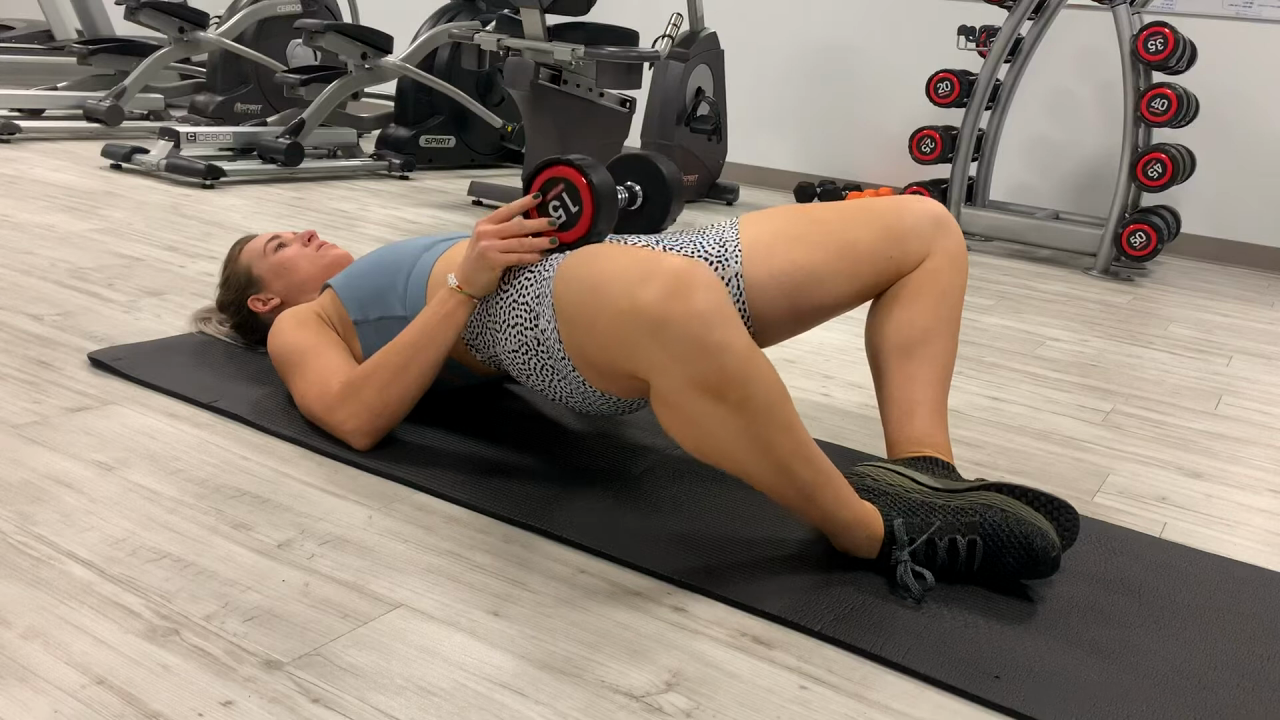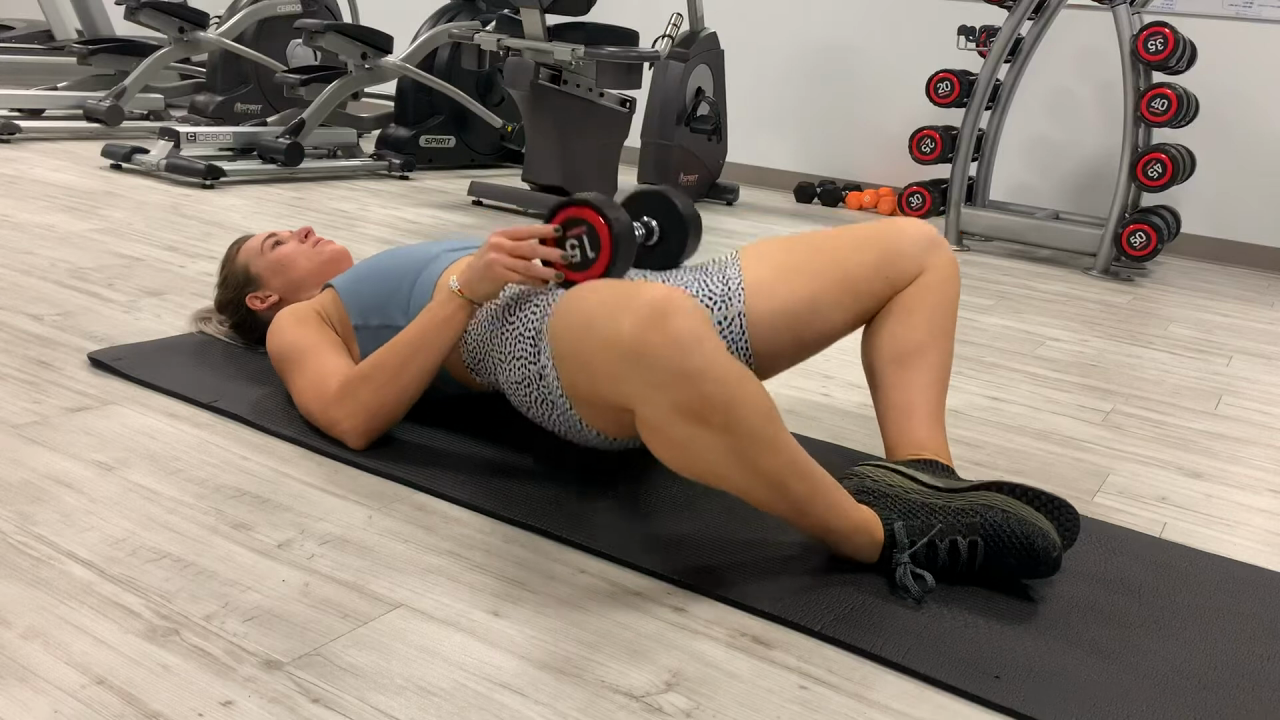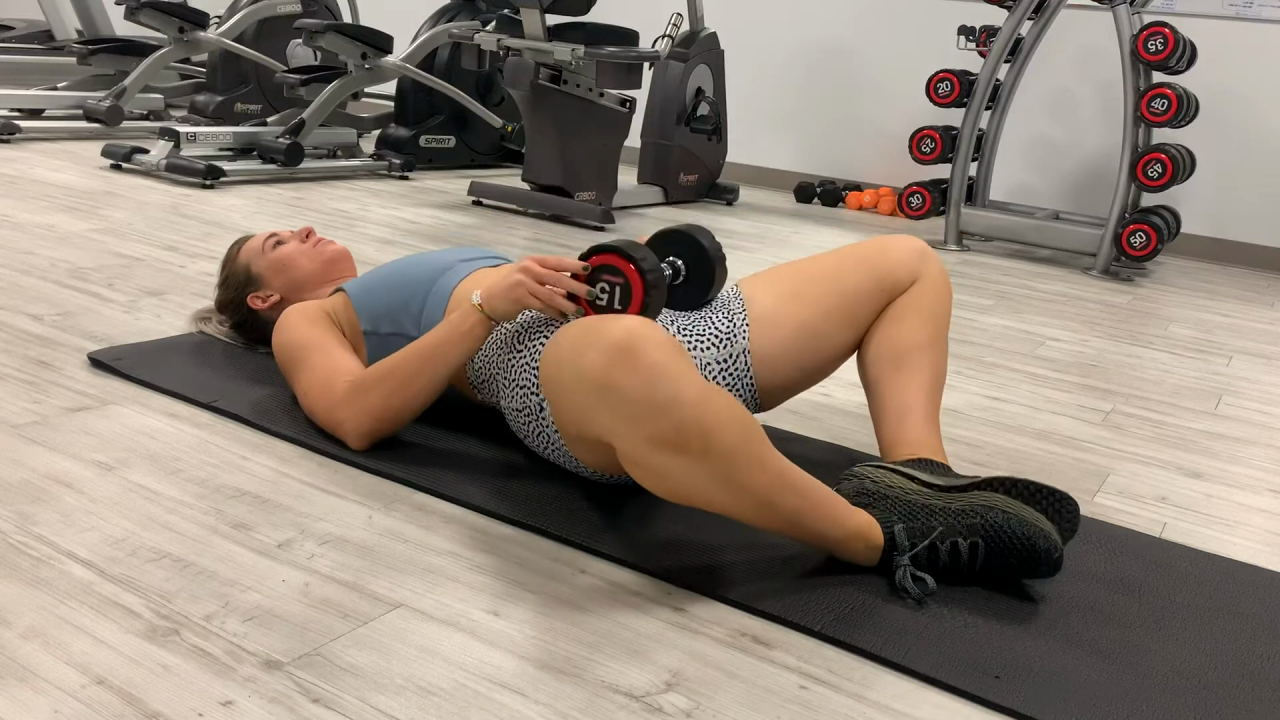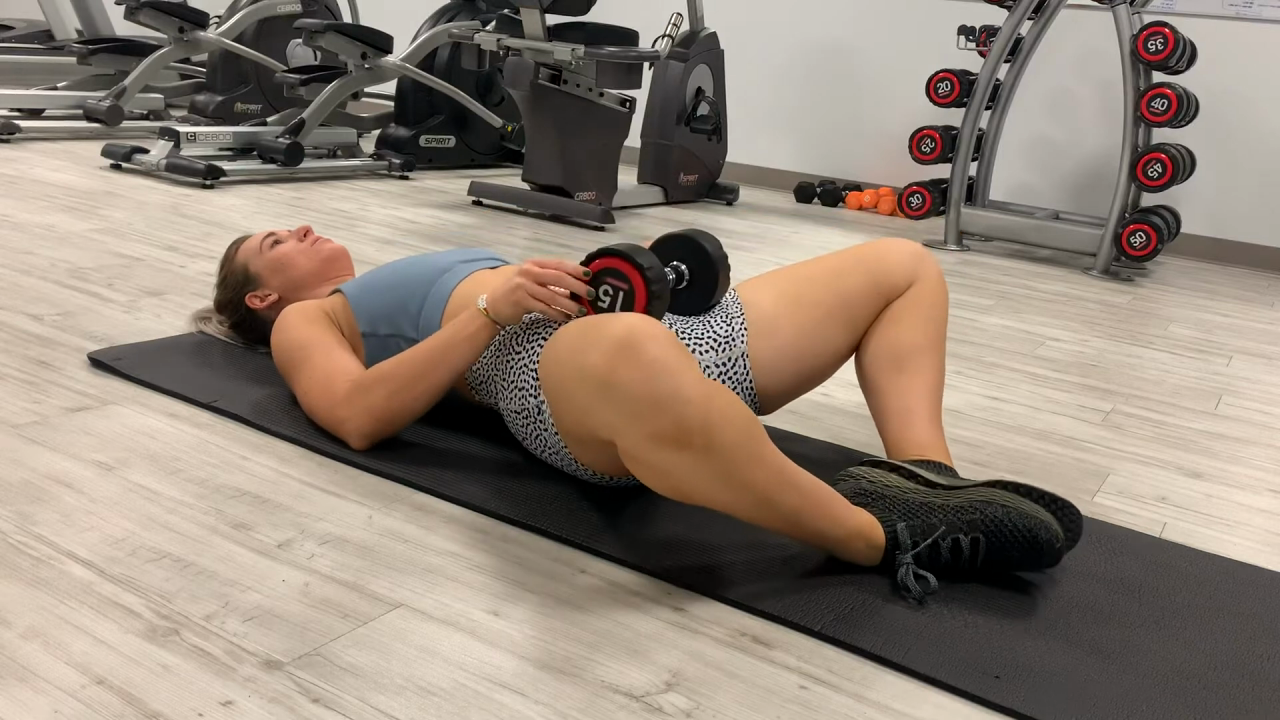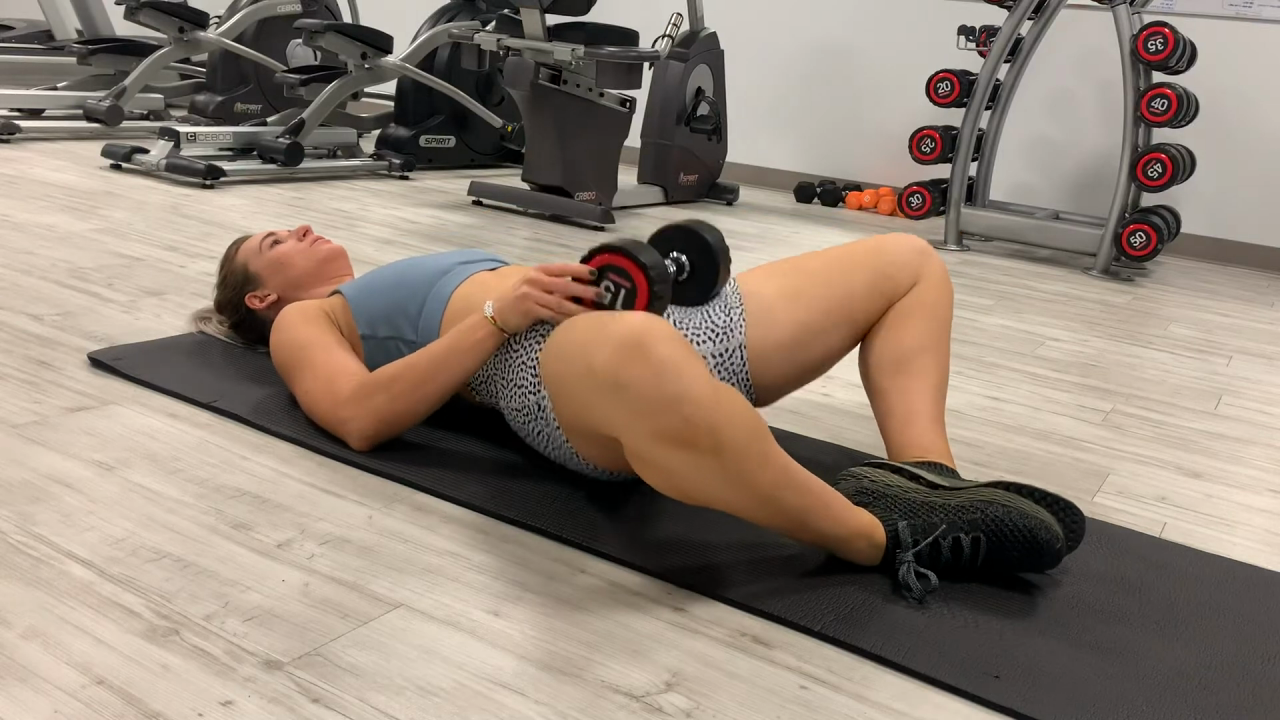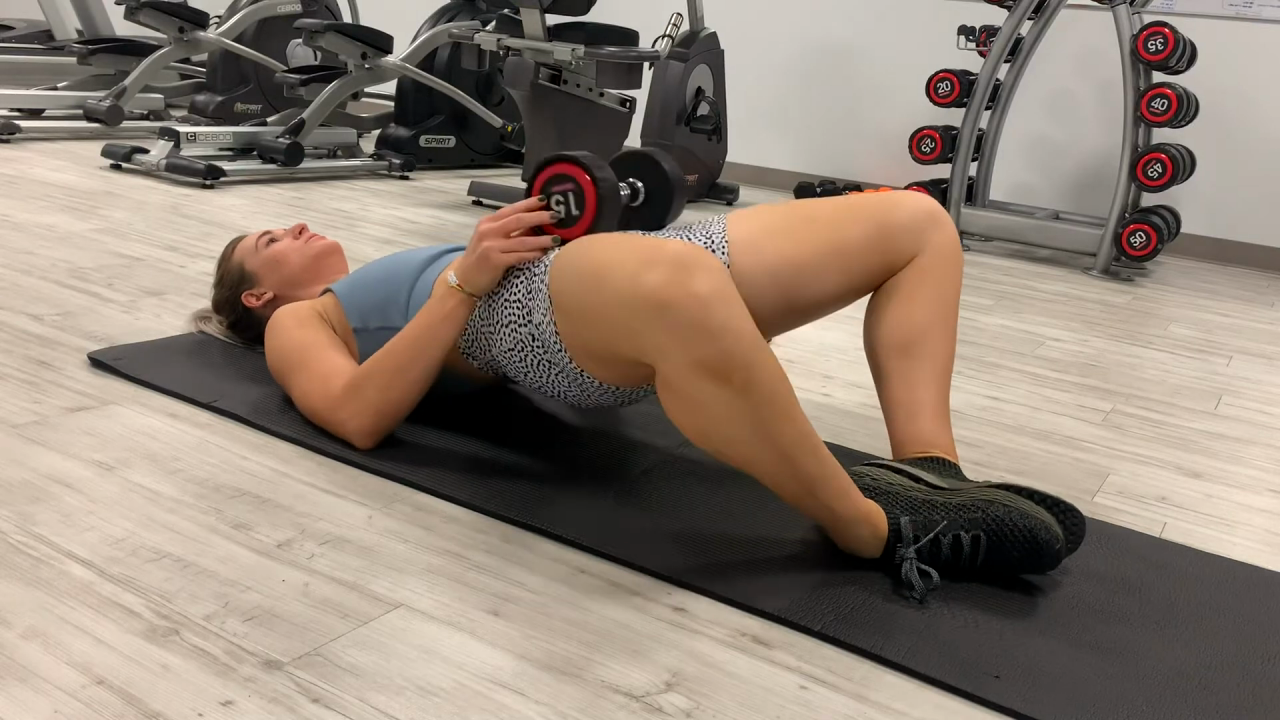
dt=0.3s
person 1, frame 1
left shoulder: (393, 276)
right shoulder: (301, 328)
right elbow: (359, 419)
right wrist: (465, 280)
left hip: (629, 266)
right hip: (534, 300)
left knee: (922, 225)
right knee: (671, 301)
left ankle: (918, 474)
right ankle: (876, 531)
person 1, frame 2
left shoulder: (394, 283)
right shoulder: (301, 324)
right elbow: (354, 418)
right wrist: (466, 287)
left hip: (631, 288)
right hip: (530, 327)
left knee: (914, 246)
right knee: (658, 330)
left ankle: (919, 476)
right ankle: (881, 534)
person 1, frame 3
left shoulder: (405, 285)
right shoulder: (307, 324)
right elbow: (358, 417)
right wrist: (489, 304)
left hip: (664, 324)
right hip: (543, 358)
left knee: (908, 263)
right knee: (630, 359)
left ankle: (913, 476)
right ankle: (879, 537)
person 1, frame 4
left shoulder: (399, 287)
right shoulder: (305, 324)
right elbow: (360, 416)
right wrist: (491, 308)
left hip: (659, 325)
right hip: (543, 361)
left knee: (903, 265)
right knee: (630, 356)
left ankle: (920, 477)
right ankle: (885, 536)
person 1, frame 5
left shoulder: (400, 285)
right shoulder: (302, 327)
right elbow: (364, 417)
right wrist: (502, 315)
left hip: (656, 321)
right hip: (543, 355)
left knee: (910, 261)
right knee: (636, 356)
left ankle: (922, 478)
right ankle: (880, 536)
person 1, frame 6
left shoulder: (389, 280)
right shoulder: (297, 325)
right elbow: (361, 416)
left wrist: (610, 220)
right wrist: (467, 279)
left hip: (630, 269)
right hip: (532, 303)
left knee: (914, 222)
right knee: (675, 284)
left ankle: (926, 473)
right ankle: (882, 530)
